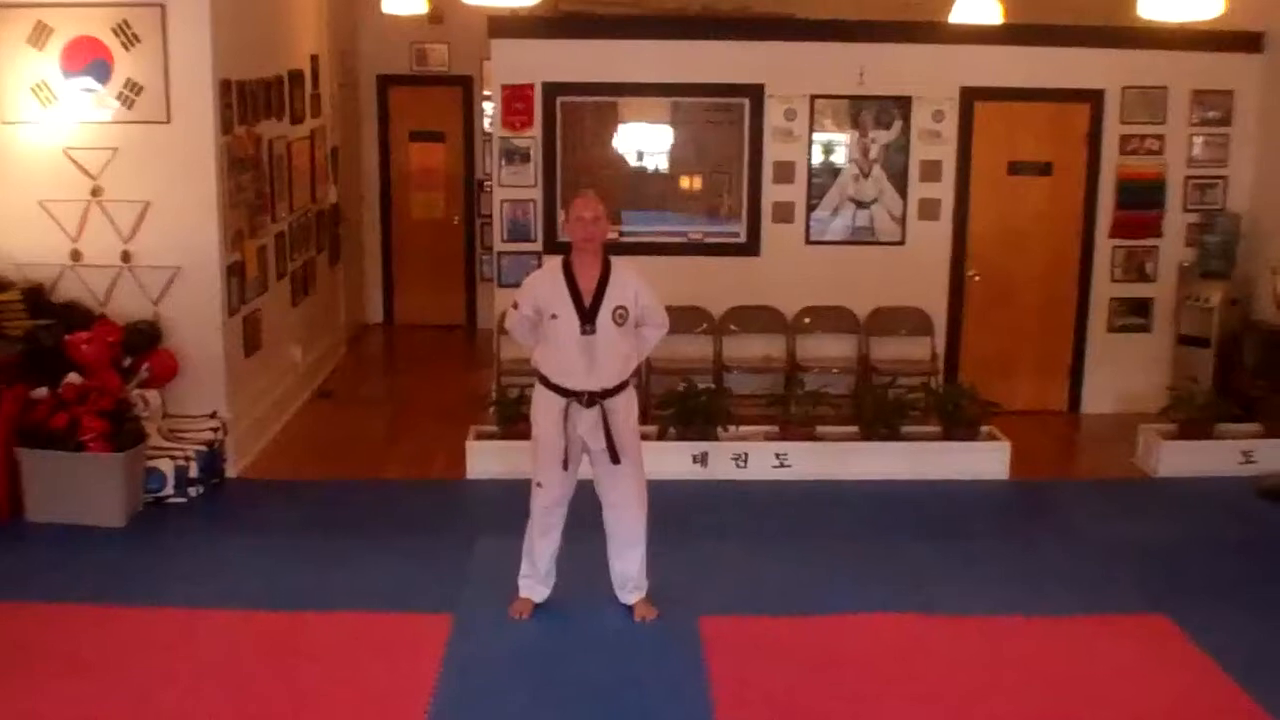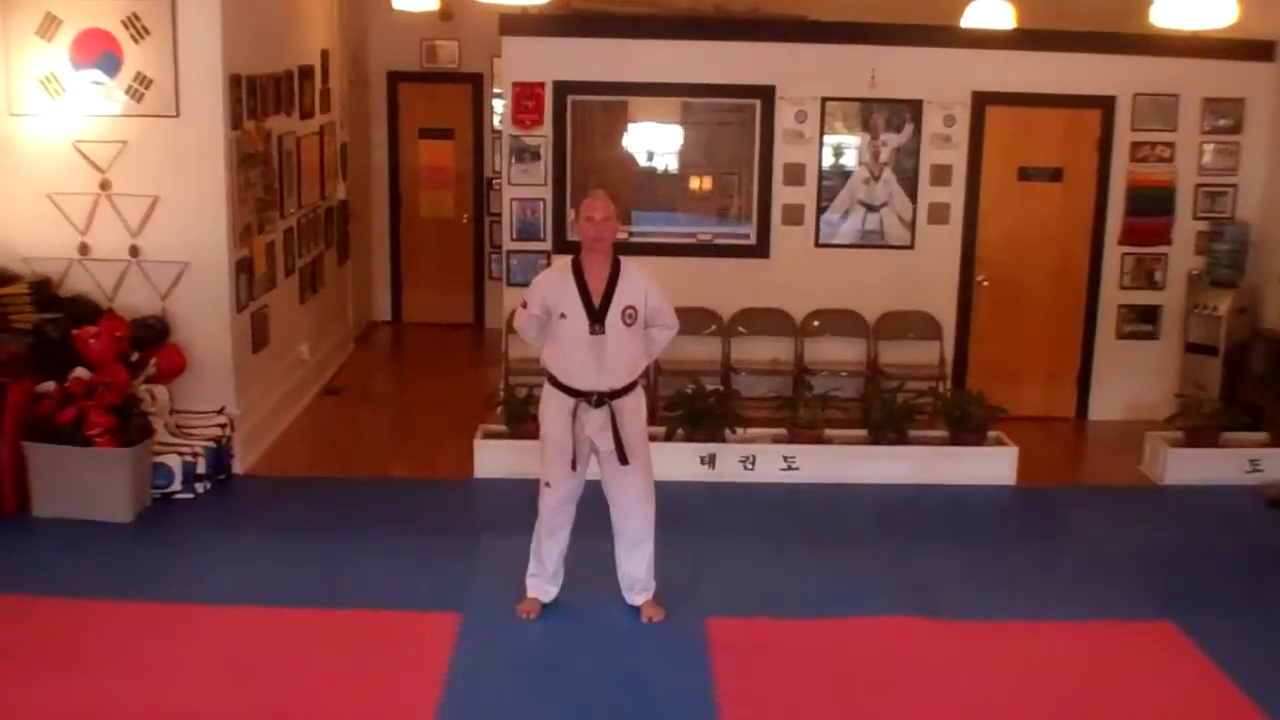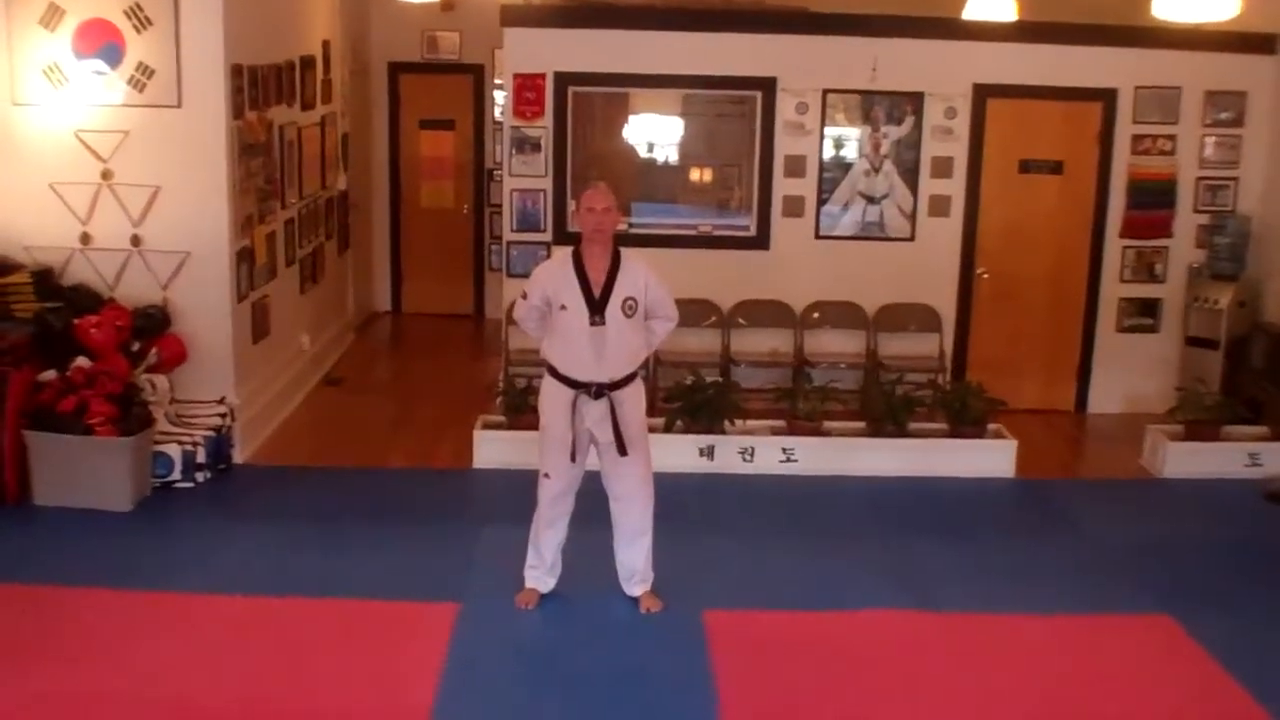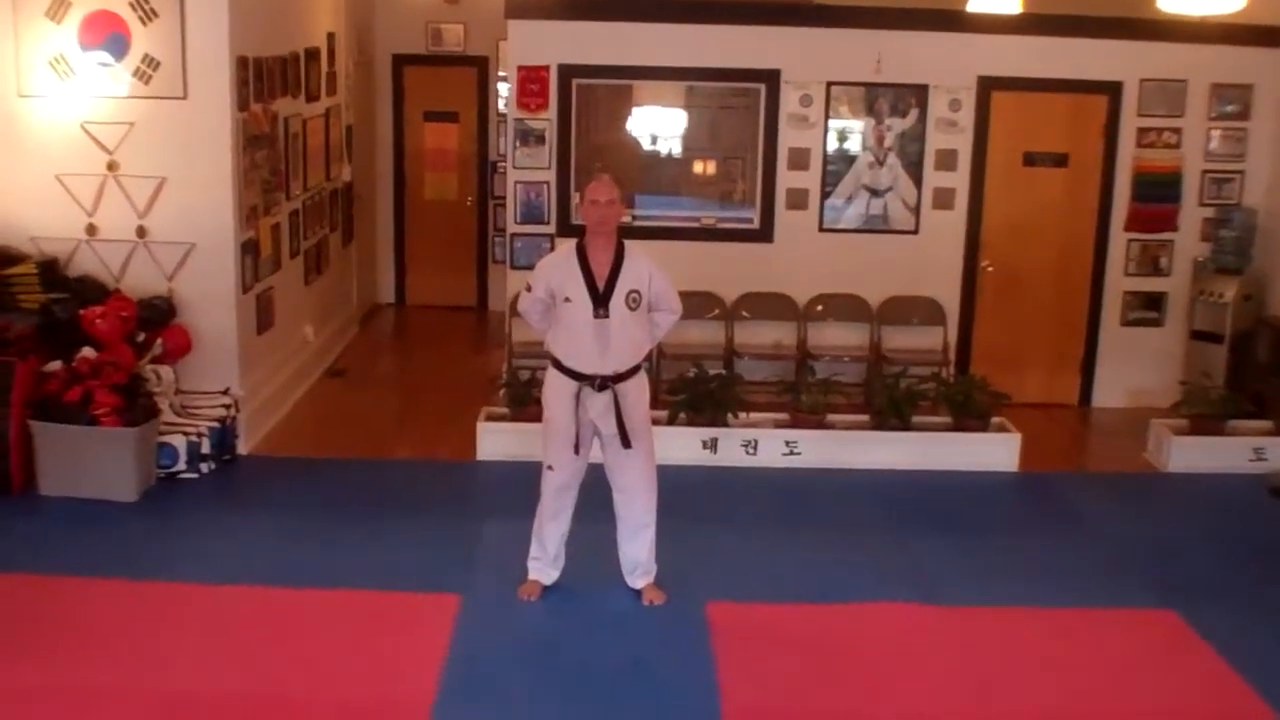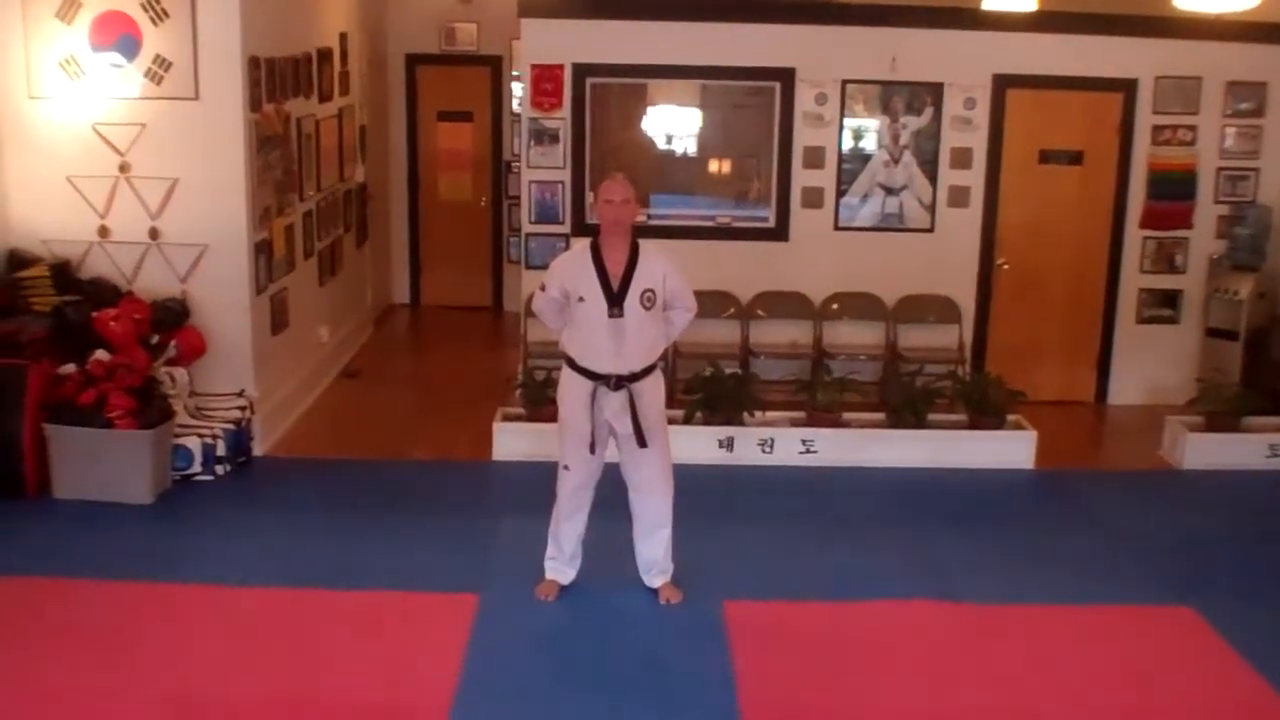
dt=0.7s
person 1, frame 1
left shoulder: (629, 283)
right shoulder: (541, 283)
left elbow: (656, 324)
right elbow: (517, 325)
left wrist: (627, 358)
right wrist: (551, 355)
left hip: (613, 406)
right hip: (557, 405)
left knee: (627, 501)
right knee: (547, 499)
left ankle: (634, 591)
right ankle: (532, 588)
person 1, frame 2
left shoulder: (639, 283)
right shoulder: (550, 282)
left elbow: (666, 325)
right elbow: (526, 324)
left wrist: (636, 358)
right wrist: (560, 356)
left hip: (622, 407)
right hip: (565, 406)
left knee: (635, 502)
right knee: (555, 500)
left ankle: (640, 592)
right ankle: (540, 588)
person 1, frame 3
left shoulder: (639, 275)
right shoulder: (551, 273)
left elbow: (666, 317)
right elbow: (526, 315)
left wrist: (637, 350)
right wrist: (559, 347)
left hip: (621, 398)
right hip: (564, 396)
left knee: (634, 493)
right knee: (554, 490)
left ankle: (639, 583)
right ankle: (538, 579)
person 1, frame 4
left shoulder: (643, 268)
right shoulder: (555, 266)
left elbow: (670, 310)
right elbow: (530, 308)
left wrist: (639, 343)
right wrist: (564, 339)
left hip: (625, 390)
right hip: (568, 389)
left knee: (637, 485)
right knee: (558, 482)
left ankle: (642, 576)
right ankle: (541, 570)
person 1, frame 5
left shoulder: (657, 266)
right shoulder: (569, 265)
left elbow: (684, 308)
right elbow: (545, 307)
left wrist: (653, 343)
right wrist: (579, 338)
left hip: (640, 389)
right hip: (584, 388)
left knee: (653, 484)
right knee: (574, 481)
left ankle: (659, 574)
right ankle: (558, 570)
